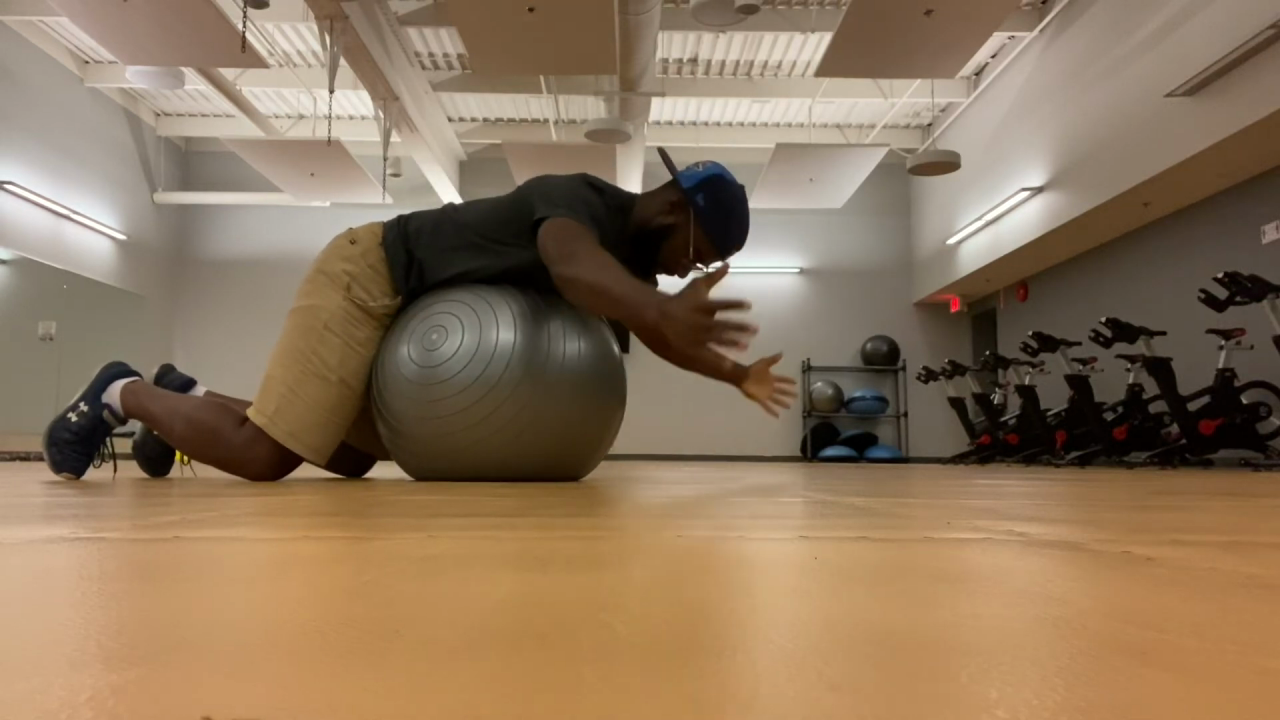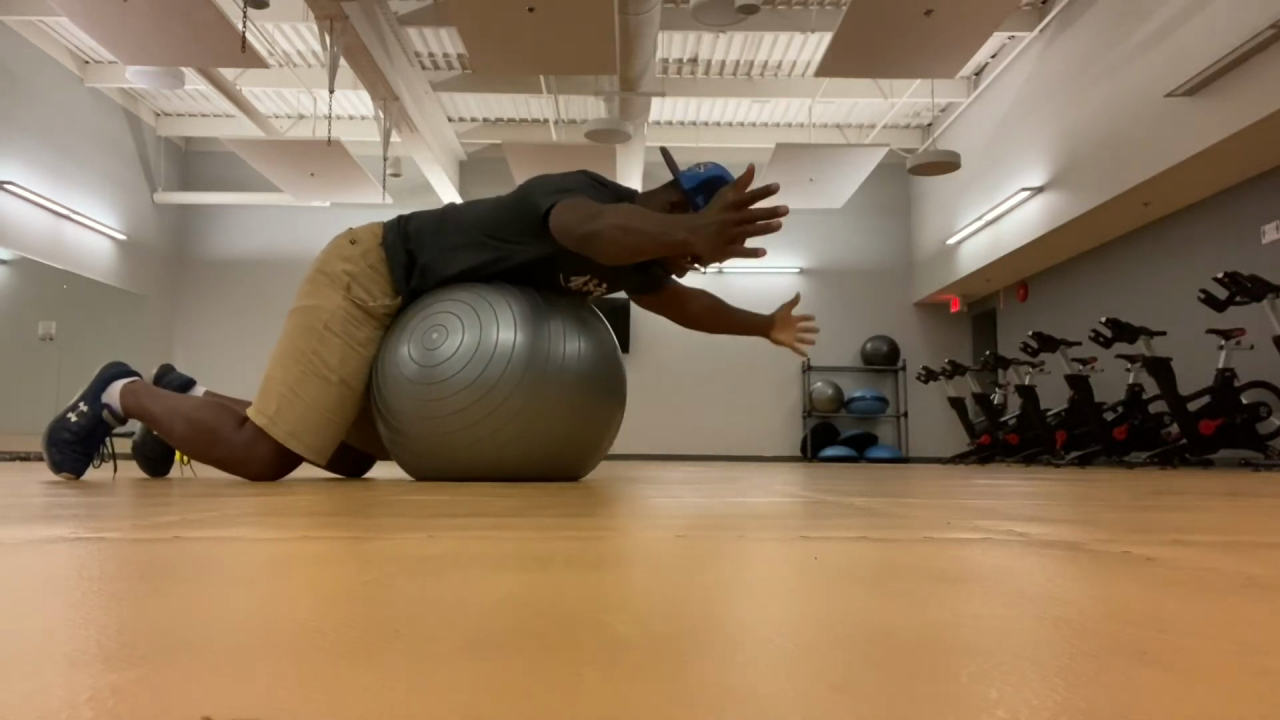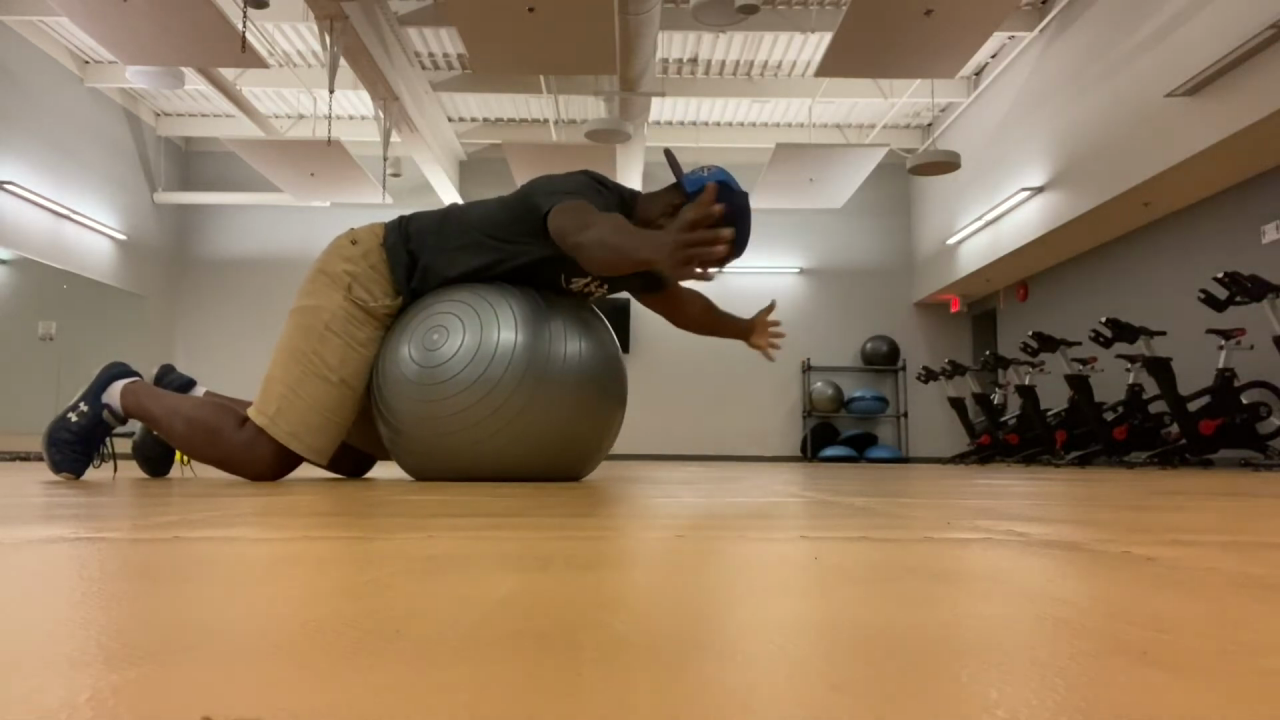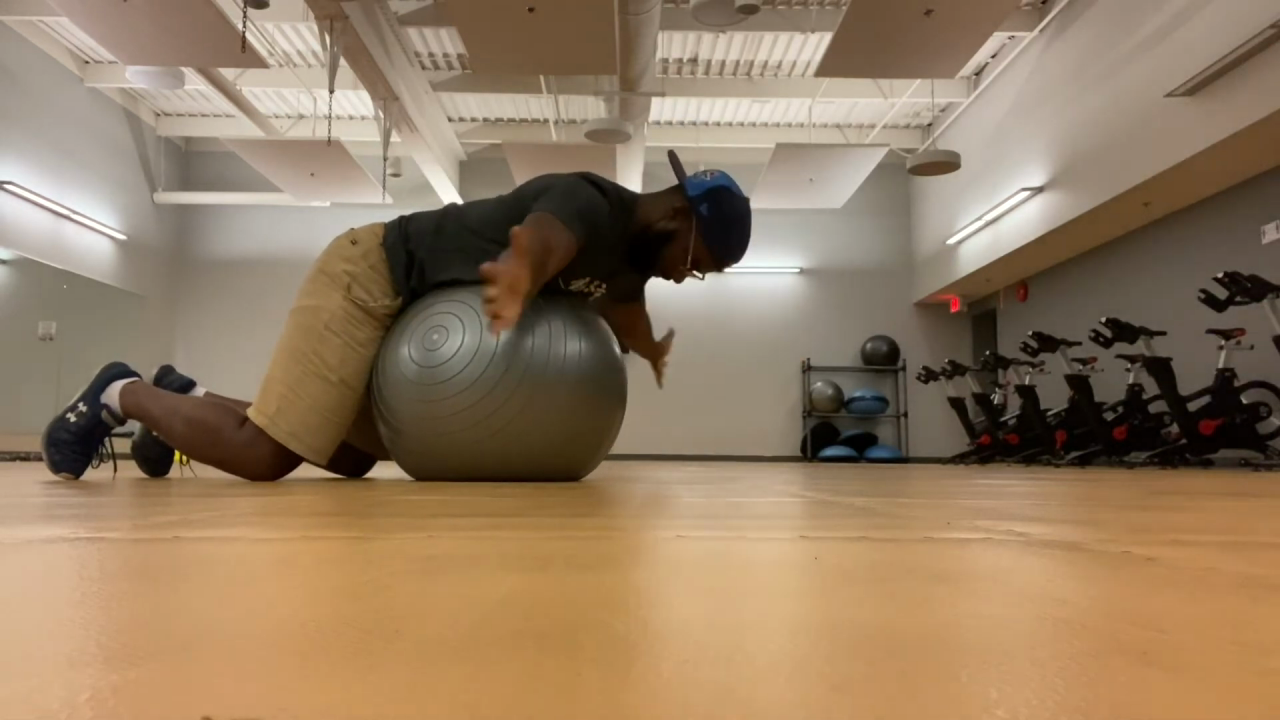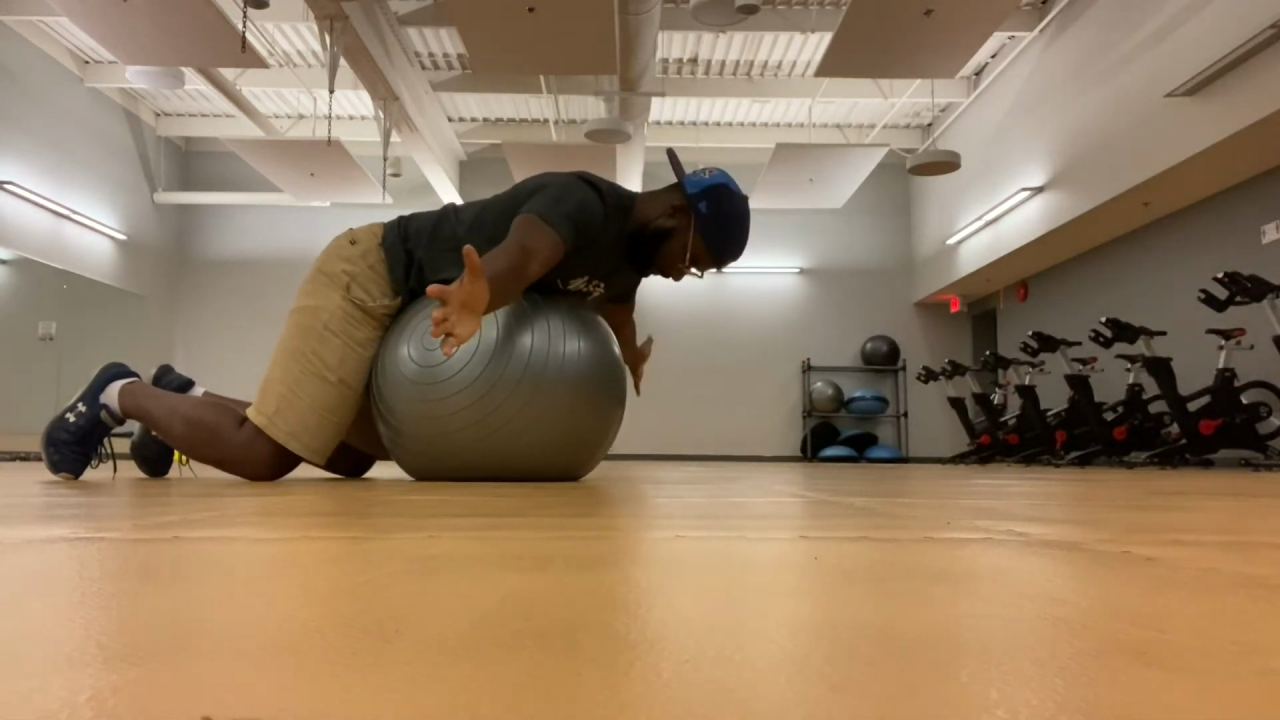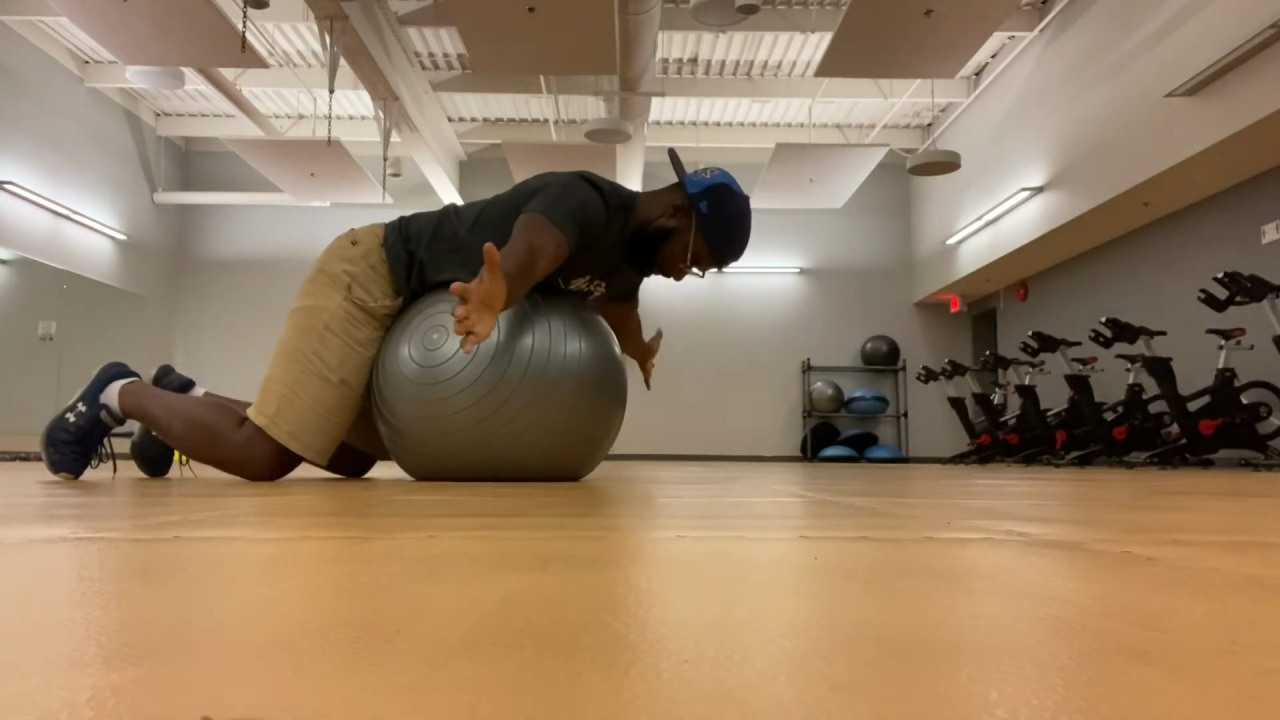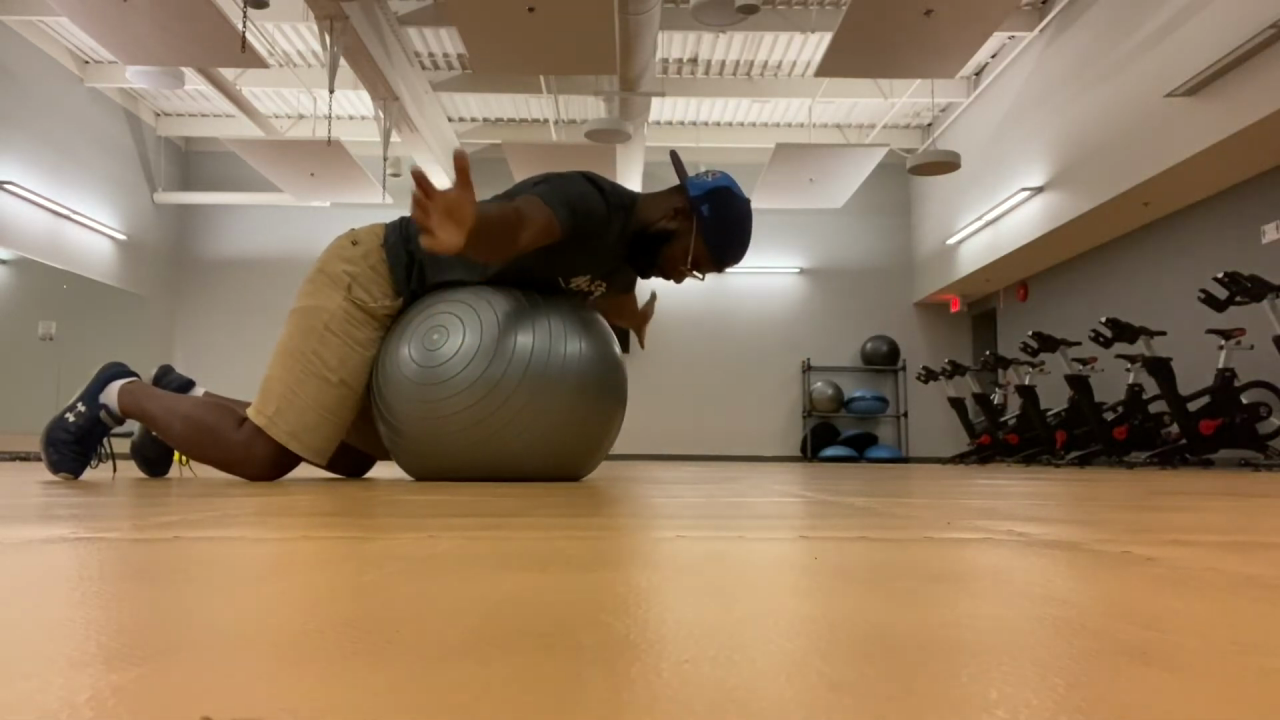
dt=0.3s
person 1, frame 1
left shoulder: (632, 249)
right shoulder: (581, 202)
left elbow: (654, 326)
right elbow: (576, 270)
left wrist: (737, 375)
right wrist: (668, 315)
left hip: (412, 309)
right hip: (370, 277)
left knee: (348, 458)
right knee: (262, 455)
left ankle: (187, 396)
right ankle: (125, 395)
person 1, frame 2
left shoulder: (630, 249)
right shoulder: (586, 198)
left elbow: (679, 302)
right elbow: (598, 232)
left wrist: (762, 325)
right wrist: (692, 232)
left hip: (413, 311)
right hip: (370, 278)
left knee: (350, 456)
right knee: (263, 454)
left ankle: (188, 395)
right ankle: (126, 393)
person 1, frame 3
left shoulder: (630, 246)
right shoulder: (589, 198)
left elbow: (678, 303)
right elbow: (591, 239)
left wrist: (741, 329)
right wrist: (657, 247)
left hip: (411, 310)
right hip: (371, 278)
left knee: (348, 458)
right knee: (263, 454)
left ankle: (188, 397)
right ankle: (125, 394)
person 1, frame 4
left shoulder: (631, 255)
right shoulder: (588, 205)
left elbow: (626, 312)
right elbow: (535, 248)
left wrist: (652, 352)
right wrist: (514, 283)
left hip: (411, 308)
right hip: (371, 277)
left knee: (350, 456)
right knee: (261, 454)
left ankle: (183, 395)
right ankle: (125, 394)
person 1, frame 5
left shoulder: (628, 254)
right shoulder: (583, 204)
left elbow: (615, 314)
right elbow: (516, 256)
left wrist: (631, 360)
right wrist: (480, 298)
left hip: (407, 303)
right hip: (370, 277)
left knee: (349, 457)
right knee: (260, 454)
left ankle: (183, 396)
right ankle: (123, 395)
person 1, frame 6
left shoulder: (629, 254)
right shoulder: (586, 204)
left elbow: (619, 309)
right elbow: (526, 254)
left wrist: (639, 352)
right wrist: (494, 294)
left hip: (409, 308)
right hip: (370, 277)
left knee: (350, 456)
right knee: (261, 455)
left ankle: (184, 396)
right ankle: (124, 395)
person 1, frame 7
left shoulder: (628, 251)
right shoulder: (588, 203)
left elbow: (613, 298)
right elbow: (514, 222)
left wrist: (635, 323)
right wrist: (467, 227)
left hip: (409, 306)
right hip: (373, 278)
left knee: (350, 458)
right knee: (260, 455)
left ankle: (183, 396)
right ankle: (123, 395)
